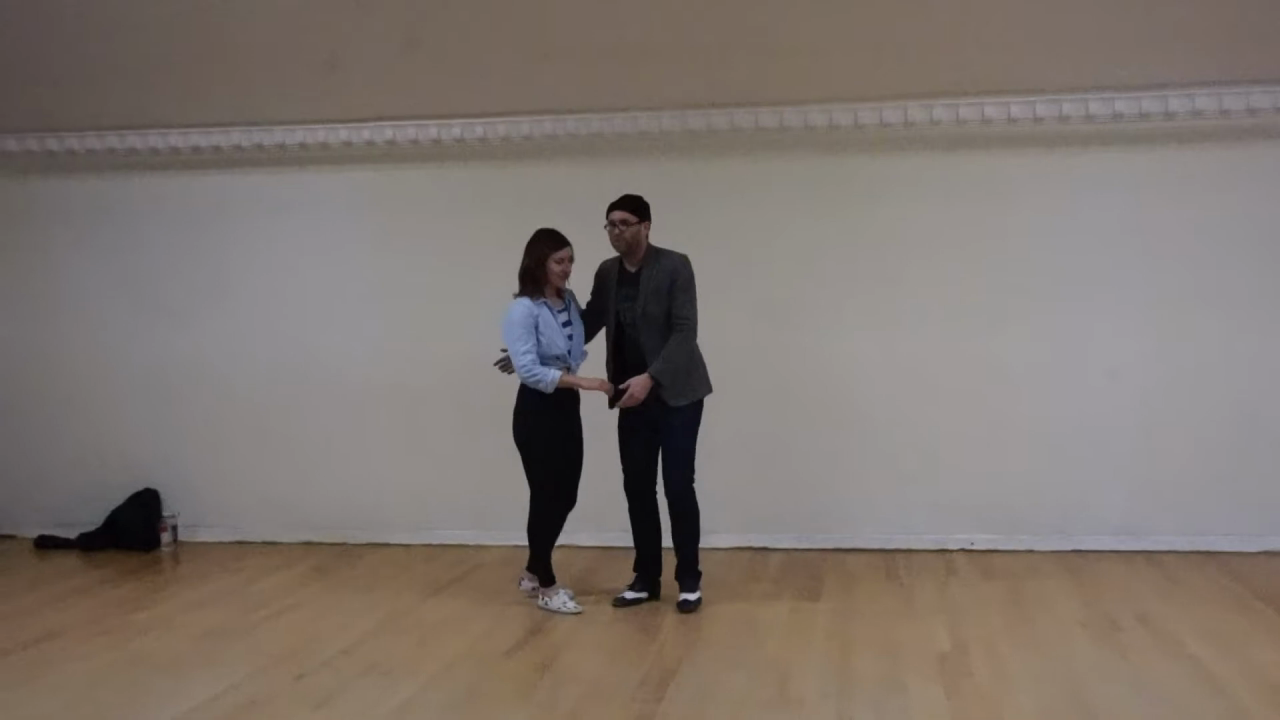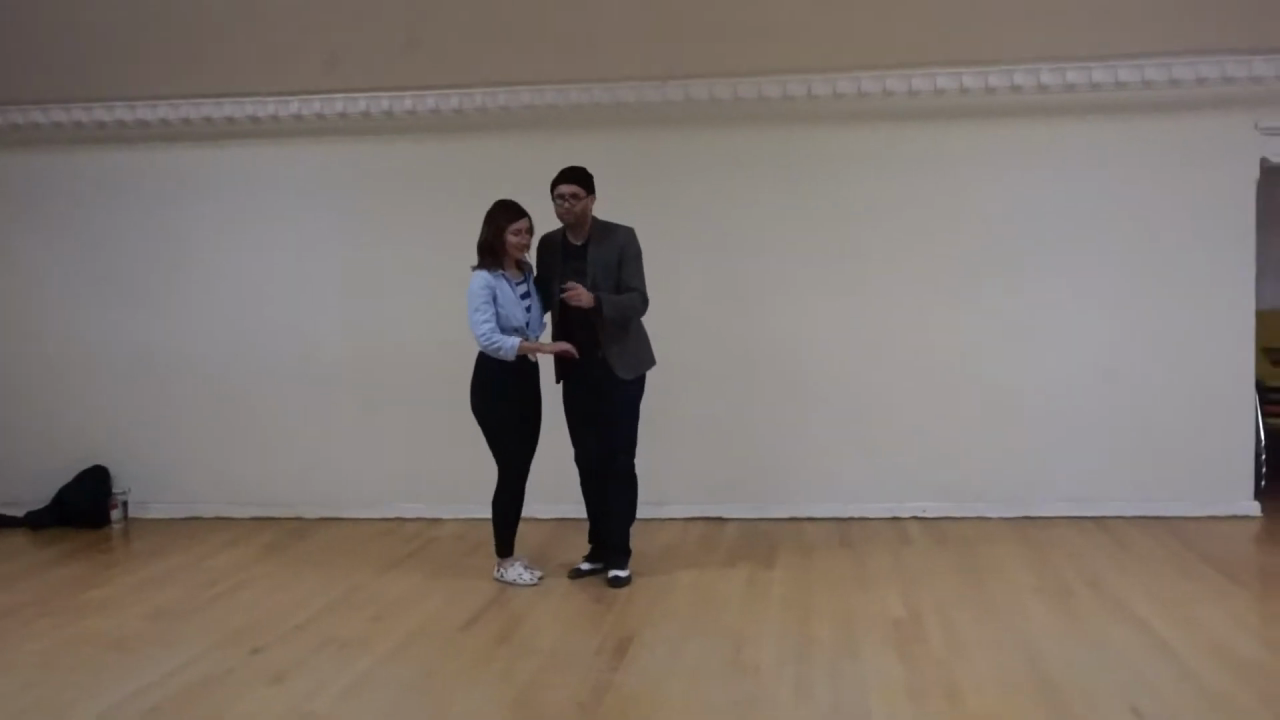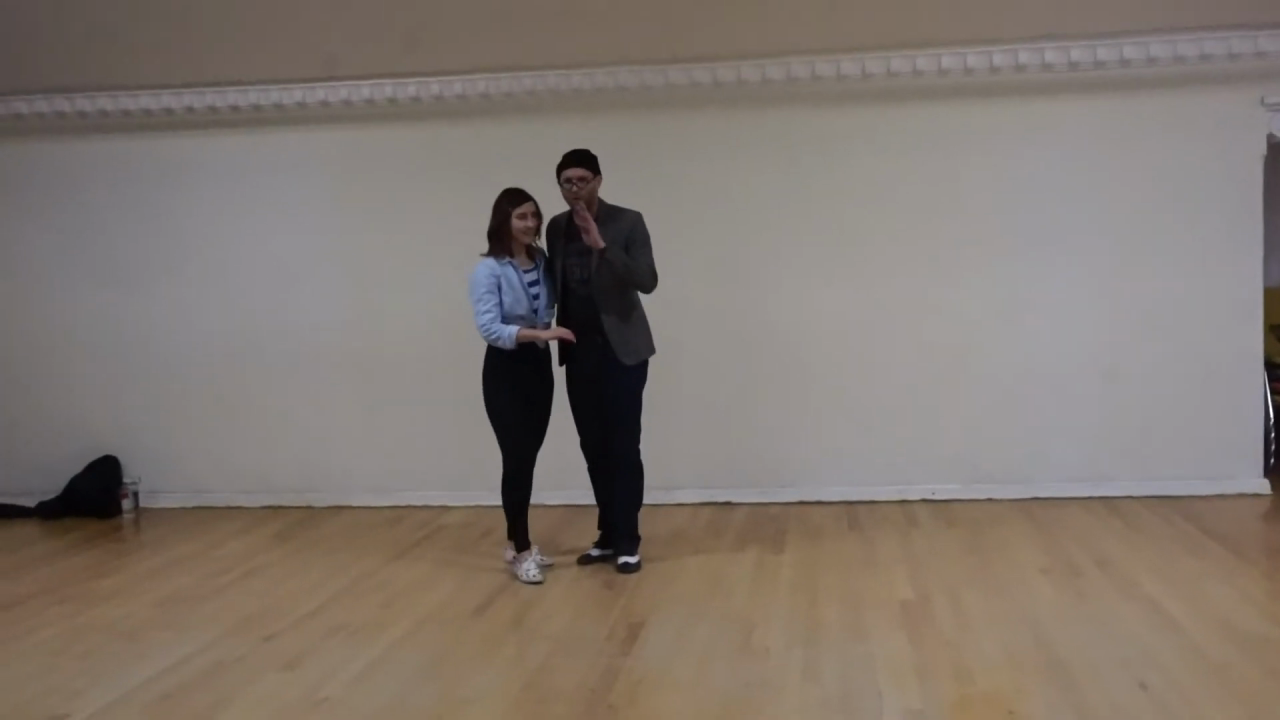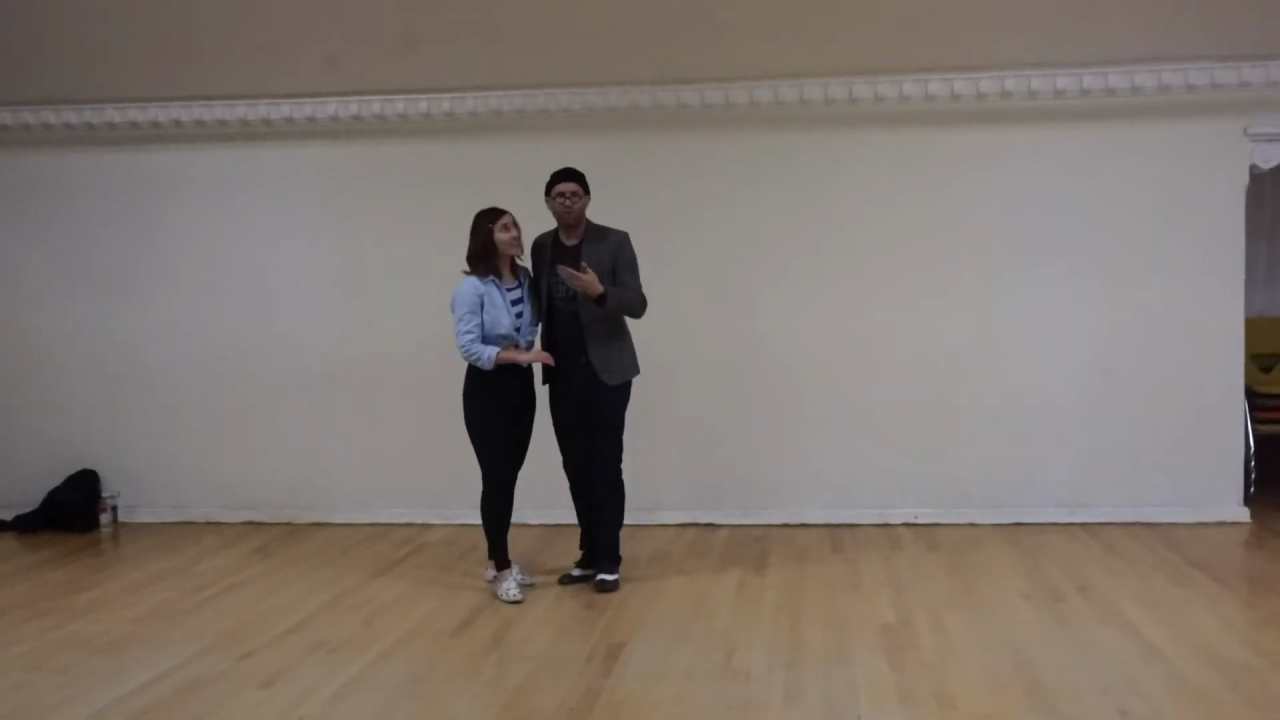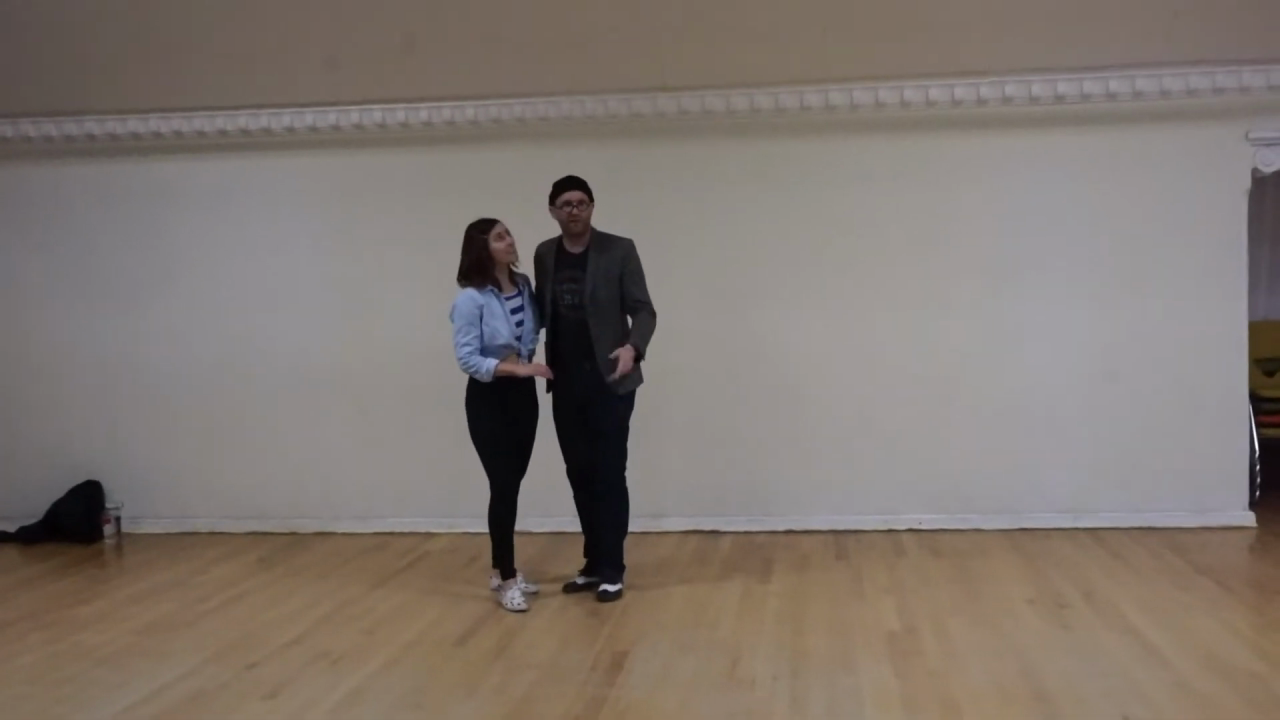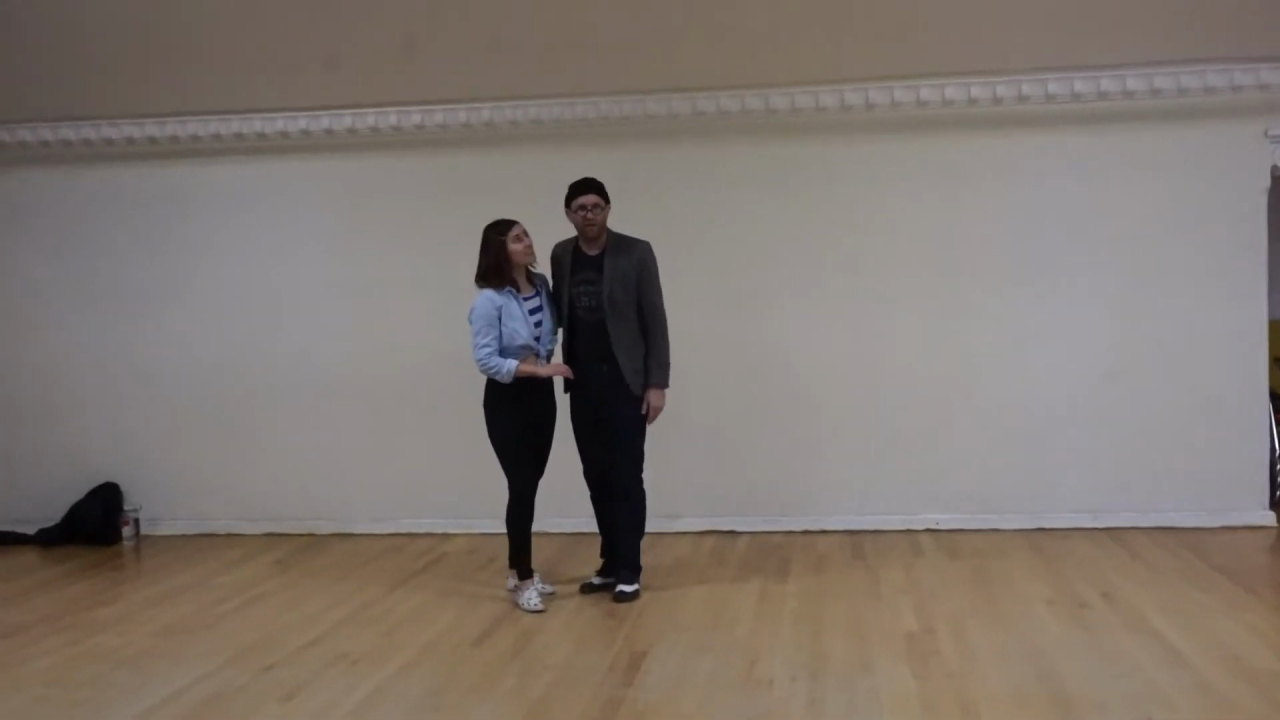
dt=0.4s
person 1, frame 1
left shoulder: (675, 266)
right shoulder: (606, 272)
left elbow: (685, 331)
right elbow: (587, 324)
left wrist: (652, 378)
left hip: (676, 392)
right hip: (629, 394)
left knee: (678, 484)
right knee: (637, 487)
left ankle: (689, 578)
right ankle: (645, 578)
person 1, frame 2
left shoulder: (621, 239)
right shoulder: (549, 245)
left elbow: (638, 301)
right elbow: (543, 299)
left wrist: (594, 300)
left hip: (620, 366)
right hip: (575, 369)
left knee: (618, 461)
right knee: (588, 462)
left ankle: (618, 554)
right ankle: (599, 549)
person 1, frame 3
left shoulder: (627, 222)
right shoulder: (556, 227)
left elbow: (647, 280)
left wrist: (602, 246)
left hip: (621, 352)
right hip: (579, 354)
left knee: (623, 447)
right knee: (594, 448)
left ankle: (627, 541)
right ankle: (608, 535)
person 1, frame 4
left shoulder: (614, 242)
right shoulder: (541, 247)
left elbow: (638, 305)
left wrist: (600, 292)
left hip: (605, 371)
right hip: (562, 373)
left knee: (605, 465)
right knee: (576, 467)
left ankle: (608, 560)
right ankle: (590, 555)
person 1, frame 5
left shoulder: (619, 250)
right shoulder: (544, 254)
left elbow: (644, 312)
right elbow: (544, 311)
left wrist: (632, 348)
left hip: (608, 380)
right hip: (565, 382)
left knee: (609, 475)
right knee: (580, 475)
left ankle: (611, 568)
right ankle: (593, 562)
person 1, frame 6
left shoulder: (636, 252)
right shoulder: (562, 255)
left elbow: (655, 321)
right elbow: (560, 312)
left wrist: (657, 383)
left hip: (625, 382)
right hip: (583, 384)
left knee: (626, 477)
right knee: (597, 477)
left ankle: (629, 569)
right ankle: (610, 563)
person 2, frame 1
left shoulder: (569, 301)
right shoulder: (523, 310)
right elbow: (527, 370)
right wrist: (583, 382)
left hip: (567, 406)
right hip: (537, 411)
left knee: (565, 496)
right knee: (547, 497)
left ankle: (533, 574)
right ankle: (546, 586)
person 2, frame 2
left shoulder: (528, 273)
right shoulder: (482, 282)
right elbow: (488, 338)
right wrist: (544, 347)
left hip: (526, 377)
right hip: (495, 381)
left knee: (521, 469)
right knee: (511, 469)
left ankle: (510, 553)
right ankle: (504, 561)
person 2, frame 3
left shoulder: (542, 260)
right shoulder: (488, 269)
right elbow: (488, 328)
left wrist: (549, 334)
right wrist: (541, 333)
left hip: (539, 364)
right hip: (505, 369)
left knee: (528, 456)
right knee: (516, 456)
left ankle: (518, 544)
right ankle: (521, 550)
person 2, frame 4
left shoulder: (526, 279)
right shoulder: (473, 288)
right elbow: (469, 347)
left wrist: (529, 354)
right wrist: (518, 355)
left hip: (521, 384)
right hip: (487, 388)
left knee: (510, 475)
right knee: (496, 477)
left ankle: (498, 561)
right ankle: (501, 568)
person 2, frame 5
left shoulder: (524, 286)
right shoulder: (470, 298)
right elbow: (467, 359)
left wrist: (527, 363)
right wrist: (516, 369)
left hip: (523, 394)
right hip: (489, 398)
left knee: (513, 483)
right knee: (503, 485)
left ankle: (502, 569)
right ankle: (506, 578)
person 2, frame 6
left shoulder: (541, 286)
right shoulder: (489, 300)
right elbow: (485, 360)
left wrist: (545, 361)
right wrist: (536, 369)
left hip: (540, 396)
right hip: (507, 400)
left knee: (531, 484)
right knee: (521, 486)
left ankle: (518, 570)
right ankle: (523, 579)
